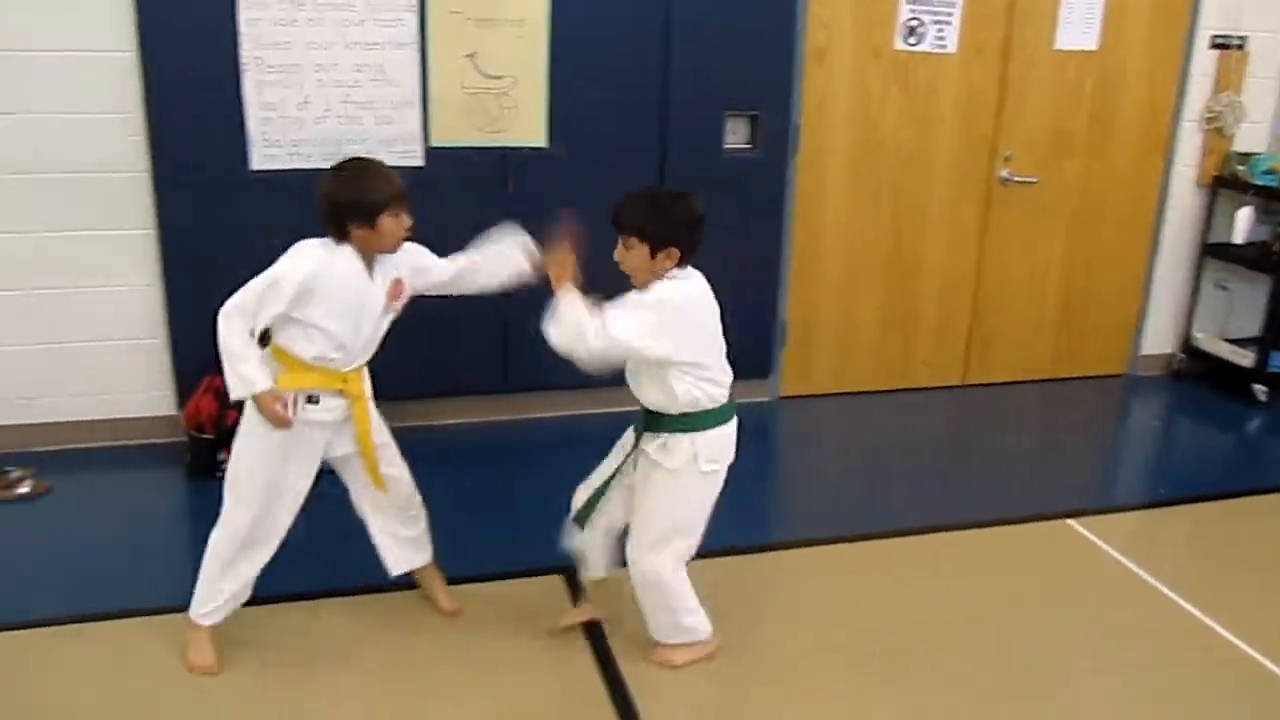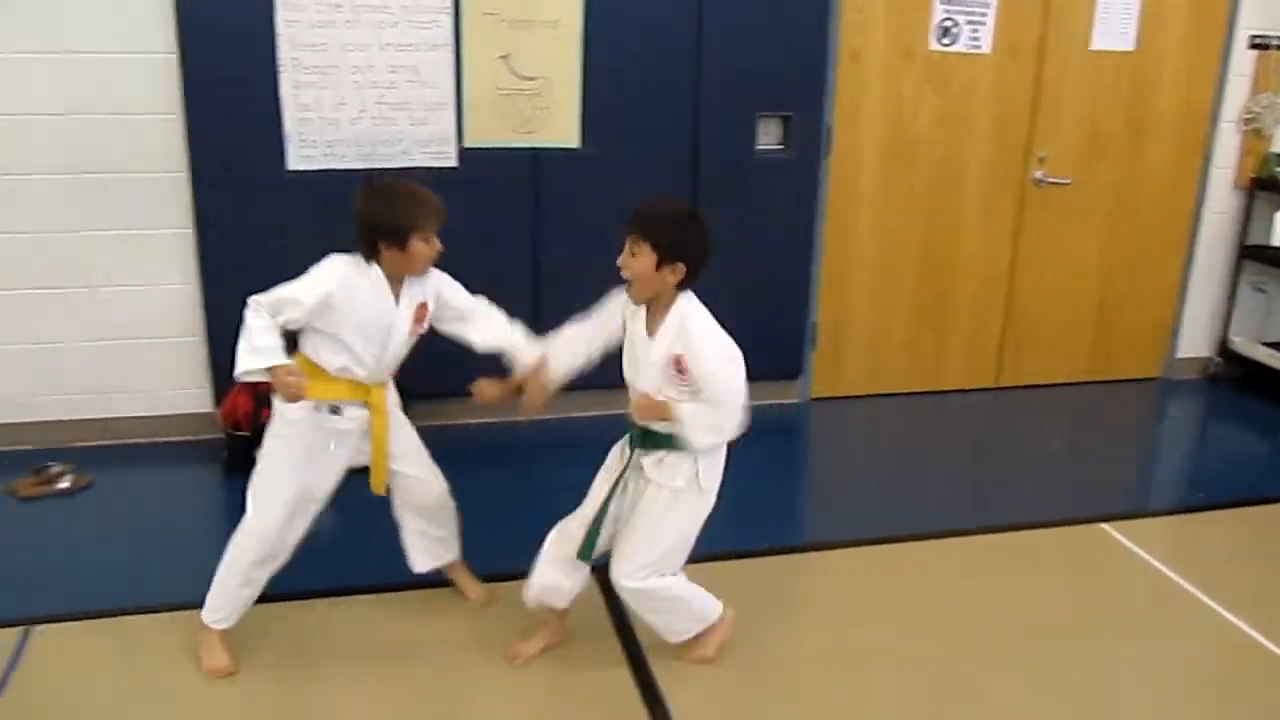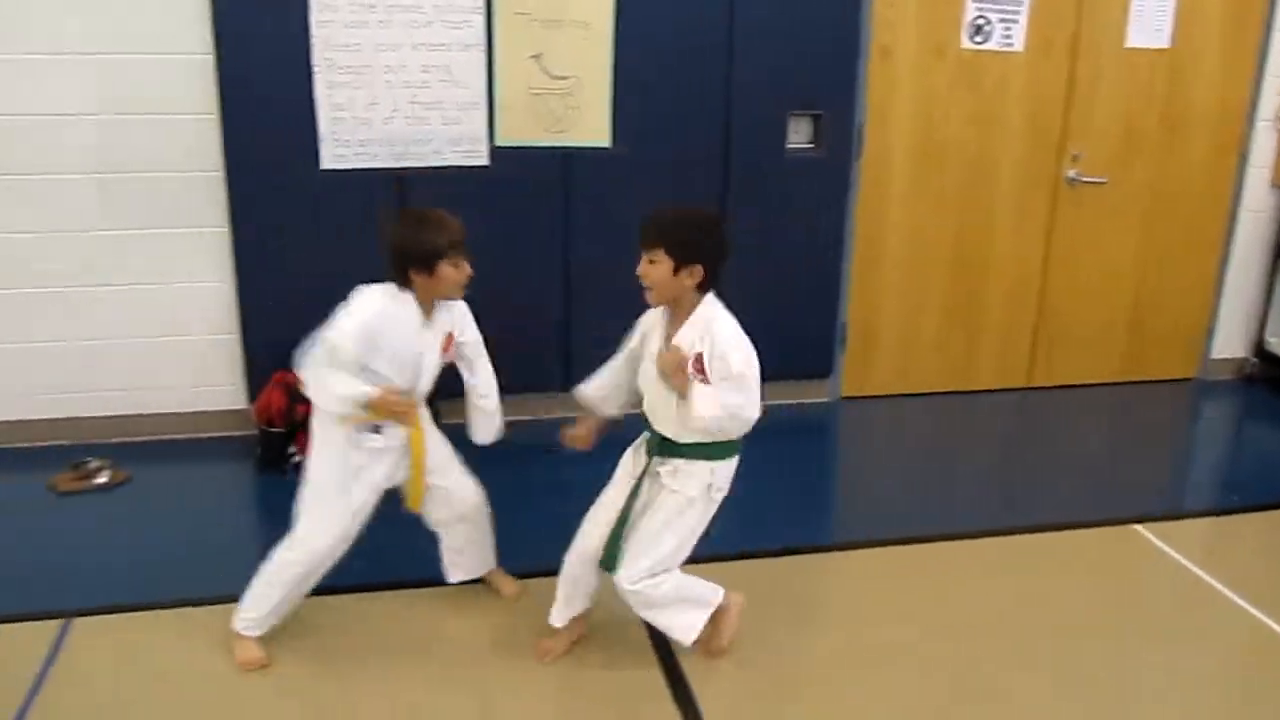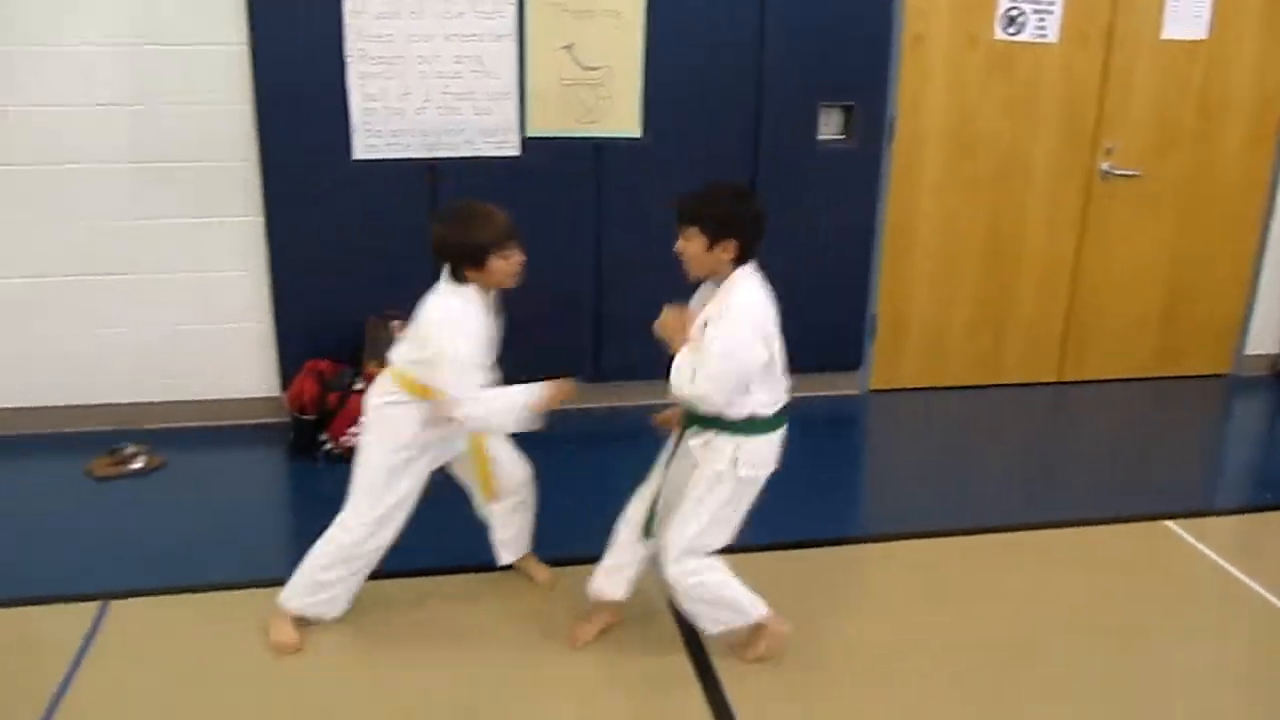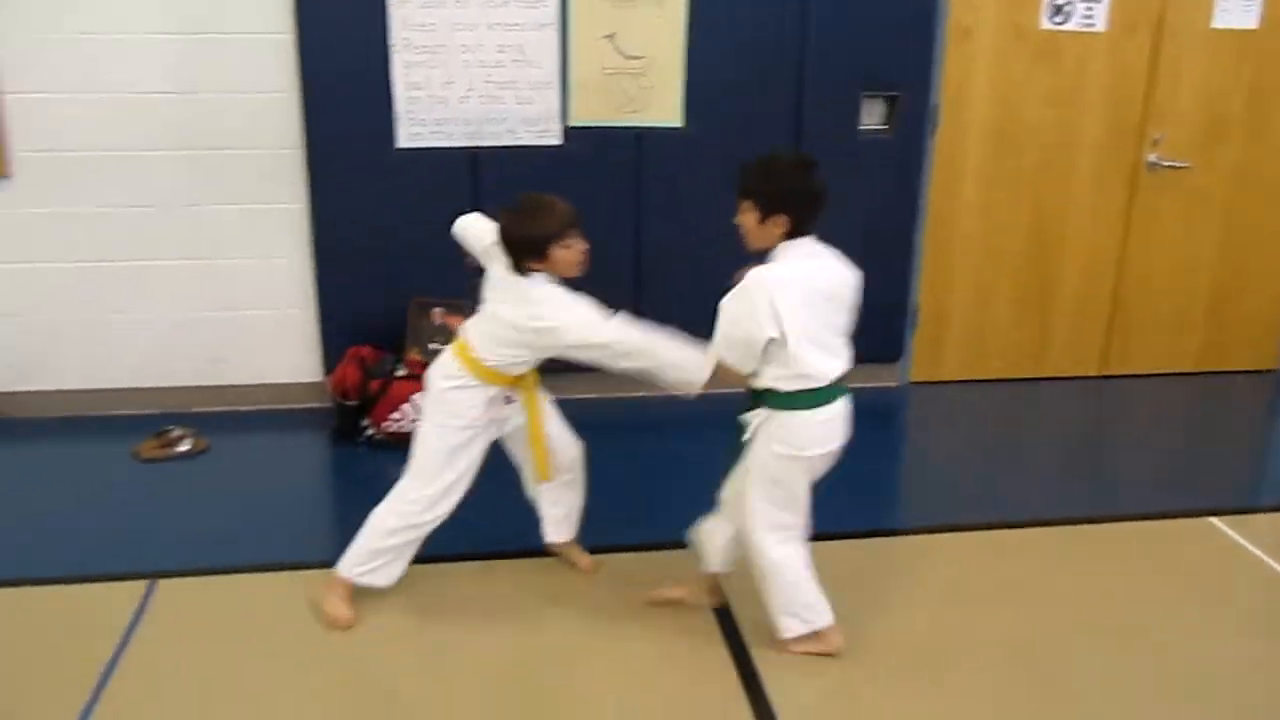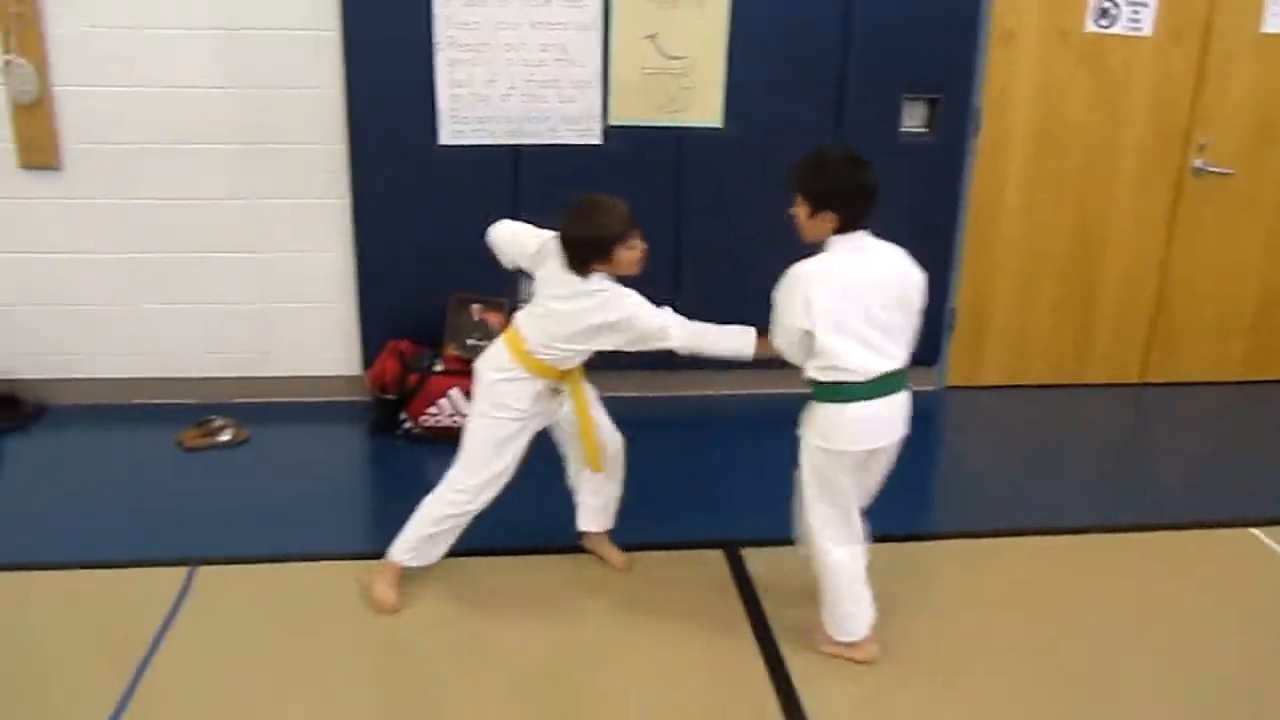
dt=0.1s
person 1, frame 1
left shoulder: (678, 302)
right shoulder: (678, 284)
left elbow: (596, 339)
right elbow: (611, 329)
left wrist: (564, 285)
left hip: (698, 444)
right hip: (660, 430)
left knee: (654, 554)
right knee: (594, 506)
left ankle: (688, 637)
right ankle: (593, 596)
person 1, frame 2
left shoulder: (705, 340)
right shoulder: (633, 307)
left elbow: (726, 419)
right elbow: (581, 340)
left wrist: (668, 412)
right wrist: (523, 382)
left hip: (686, 464)
right hip: (640, 449)
left knee: (636, 571)
right knee: (578, 532)
left ankle: (709, 620)
right ankle: (552, 621)
person 1, frame 3
left shoulder: (725, 337)
right shoulder: (657, 321)
left elbow: (739, 416)
right elbow: (624, 368)
left wrist: (684, 385)
right wrist: (593, 415)
left hip: (699, 471)
right hip: (652, 454)
left knee: (636, 574)
right knee: (594, 539)
left ankle: (717, 607)
right ankle: (568, 621)
person 1, frame 4
left shoulder: (747, 308)
right shoulder: (716, 291)
left elbow: (709, 387)
left wrist: (684, 342)
right wrist: (686, 407)
left hip: (738, 449)
right hip: (704, 430)
left knee: (683, 556)
right knee: (643, 514)
left ankle: (761, 623)
right ankle: (607, 601)
person 1, frame 5
left shoulder: (763, 283)
right shoulder: (838, 267)
left elbow: (732, 358)
left hip: (790, 423)
right hip: (828, 408)
left knee: (771, 531)
right knee: (740, 497)
left ankle: (816, 629)
right ankle: (709, 582)
person 1, frame 6
left shoulder: (805, 278)
right shoulder: (903, 265)
left elbow: (793, 349)
right elbow: (904, 332)
left hip: (838, 416)
right hip: (893, 404)
left knee: (830, 526)
right knee: (836, 505)
left ankle: (851, 634)
right ankle: (845, 602)
person 2, frame 1
left shoulder: (404, 260)
right shoulder: (309, 263)
left elbow: (464, 271)
right elbow: (235, 316)
left wrist: (525, 254)
right wrist: (255, 387)
left hip: (349, 399)
right hip: (289, 403)
left knee: (393, 488)
right knee: (252, 515)
left ankle: (423, 569)
right ankle: (203, 621)
person 2, frame 2
left shoulder: (428, 285)
right shoulder: (334, 280)
left elbow: (477, 316)
right elbow: (260, 310)
left wrist: (528, 355)
right wrist: (275, 367)
left hip: (374, 408)
right hip: (312, 411)
left knee: (426, 488)
right knee: (270, 523)
left ankle: (448, 563)
right ankle: (214, 626)
person 2, frame 3
left shoulder: (453, 310)
right shoulder: (371, 307)
left elbow: (476, 363)
right elbow: (314, 363)
left wrist: (487, 424)
right wrist: (366, 400)
left hip: (407, 427)
right hip: (351, 436)
left knee: (464, 500)
right knee: (318, 539)
left ankle: (481, 568)
right ankle: (247, 627)
person 2, frame 4
left shoulder: (475, 290)
right shoulder: (456, 318)
right elbow: (465, 402)
right wrist: (539, 397)
left hip: (451, 410)
right hip: (403, 414)
left knee: (513, 476)
right knee: (367, 523)
left ankle: (519, 554)
right ankle: (291, 608)
person 2, frame 5
left shoulder: (508, 257)
right shoulder: (550, 309)
left elbow: (468, 225)
right elbow: (623, 343)
right wrist: (703, 364)
left hip: (511, 384)
right hip: (464, 394)
left knee: (563, 454)
right knee: (423, 496)
left ankle: (559, 539)
right ankle: (343, 580)
person 2, frame 6
left shoulder: (558, 253)
right shoulder: (613, 306)
left elbow: (502, 233)
right elbow: (680, 333)
left wrist: (545, 255)
right wrist: (755, 341)
left hip: (557, 377)
right hip: (513, 386)
left knee: (604, 446)
right knee: (471, 484)
left ankle: (594, 532)
right ankle: (393, 565)
